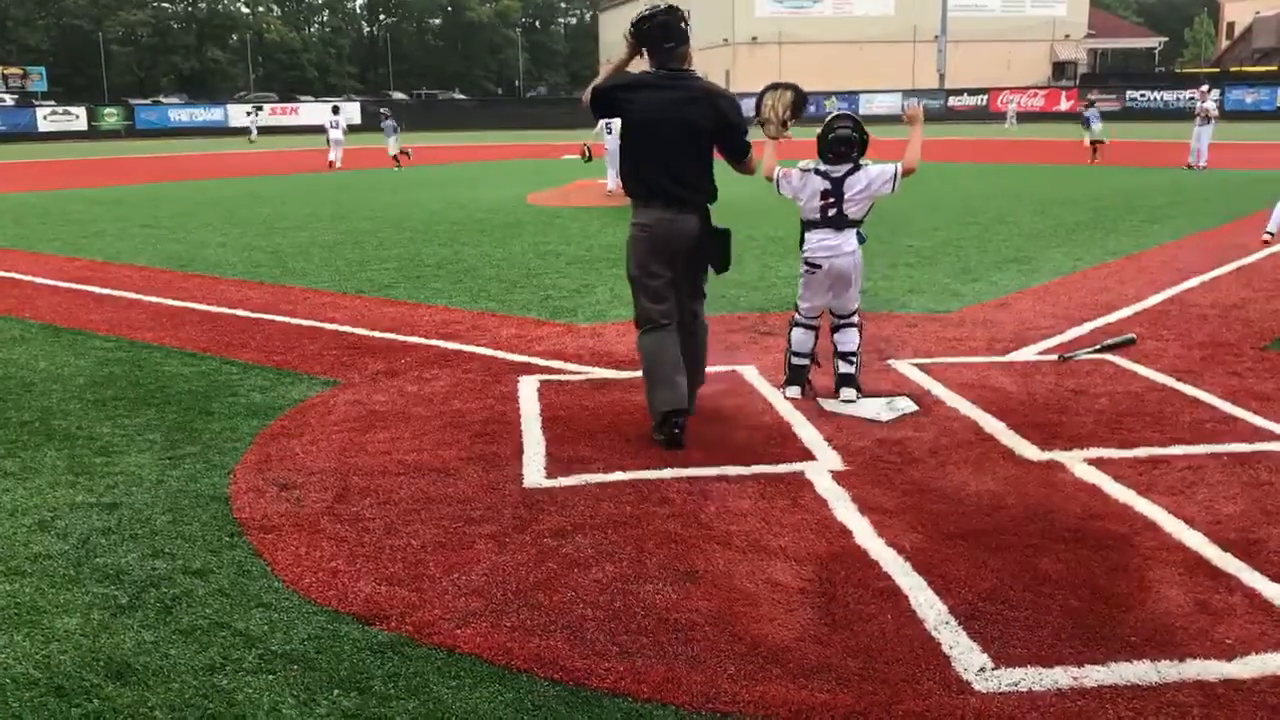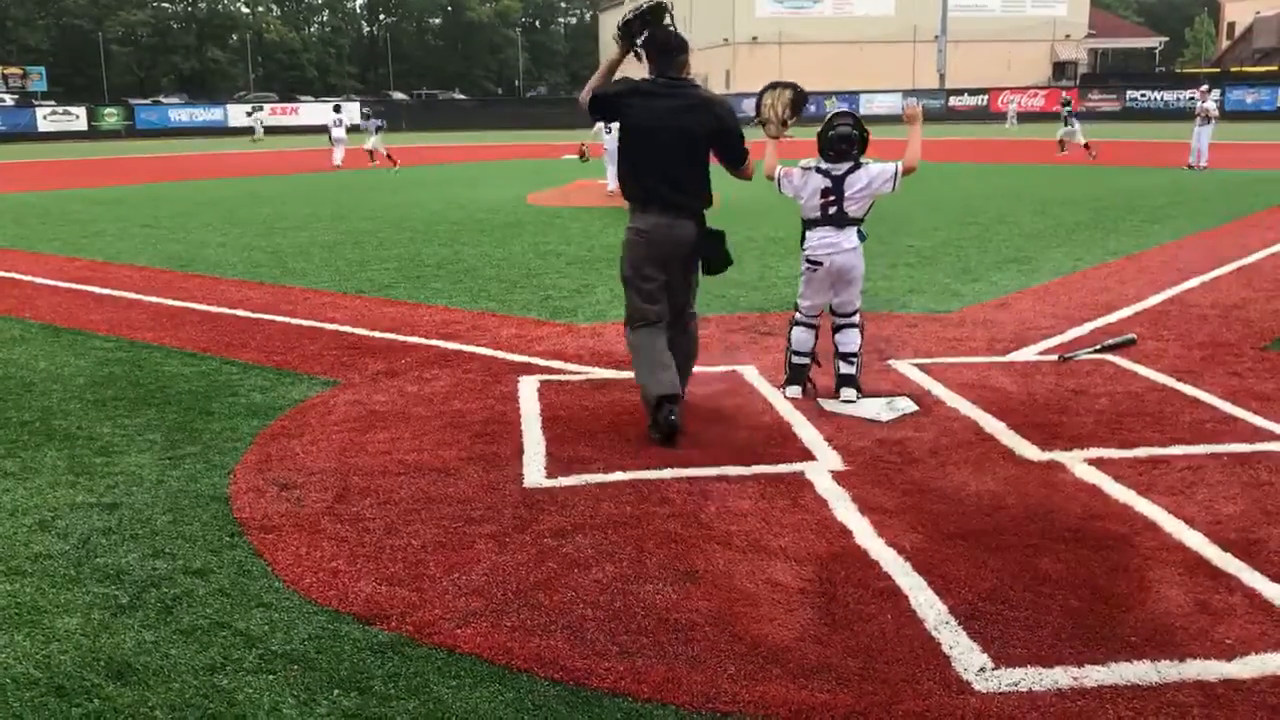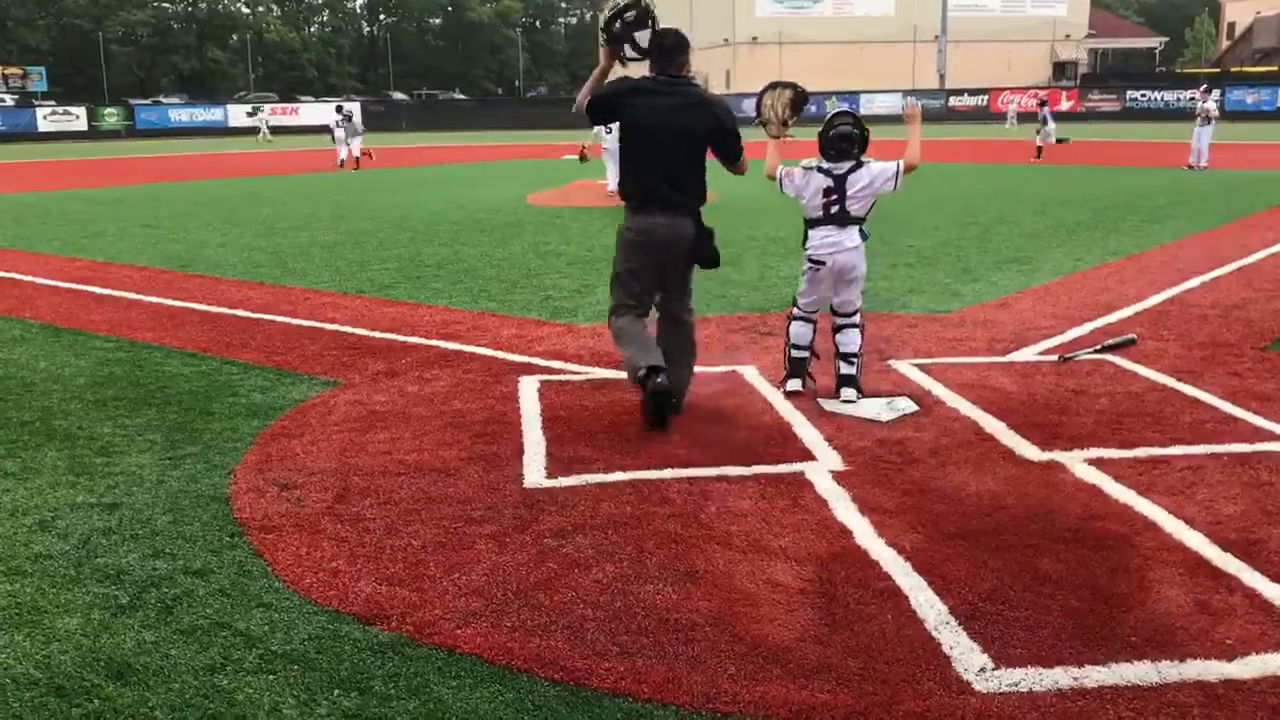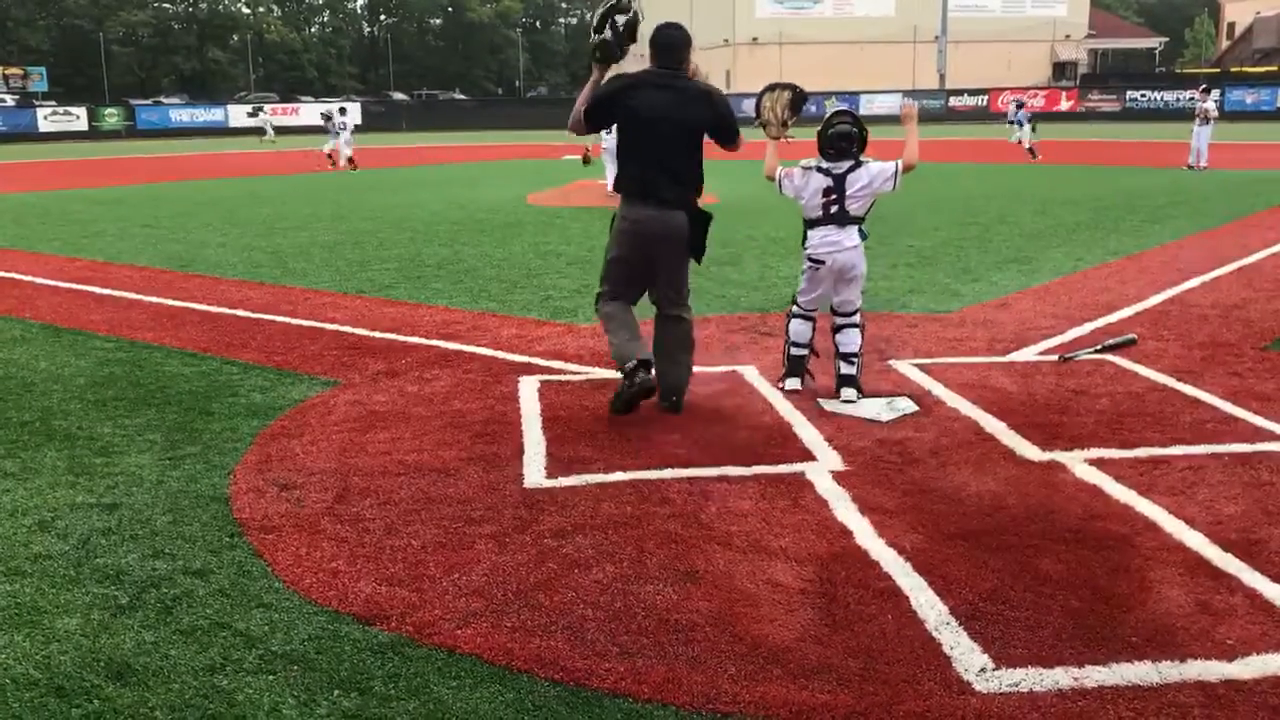
dt=0.1s
person 1, frame 1
left shoulder: (629, 90)
right shoulder: (715, 99)
left elbow: (590, 98)
right elbow: (747, 165)
left wrist: (625, 54)
left hip: (650, 220)
right hip: (695, 221)
left knee: (655, 320)
right knee: (690, 313)
left ankle: (670, 419)
right ankle: (685, 398)
person 1, frame 2
left shoulder: (629, 96)
right shoulder: (713, 107)
left elbow: (586, 99)
right elbow: (744, 171)
left wrist: (618, 55)
left hip: (647, 225)
right hip: (691, 225)
left knee: (646, 320)
right knee: (681, 315)
left ankle: (665, 403)
right ankle: (671, 395)
person 1, frame 3
left shoulder: (625, 92)
right shoulder: (709, 105)
left elbow: (582, 107)
right elbow: (738, 164)
left wrist: (605, 64)
left hip: (641, 222)
right hip: (686, 224)
left knee: (626, 311)
right knee: (677, 312)
left ankle: (652, 374)
right ankle: (674, 394)
person 1, frame 4
left shoulder: (625, 88)
right shoulder: (707, 98)
left elbow: (577, 124)
right elbow: (734, 143)
left wrist: (596, 76)
left hip: (636, 214)
right hip: (681, 217)
left knee: (613, 297)
right knee: (674, 308)
left ankle: (636, 367)
right ankle: (673, 390)
person 2, frame 1
left shoulder: (806, 175)
right shoulder: (867, 175)
left elbow: (769, 173)
right elbow: (910, 165)
left wrist: (771, 138)
right wrist: (915, 126)
left hip: (815, 254)
right hip: (848, 254)
left knee: (806, 317)
right knee: (847, 318)
left ankle: (795, 381)
right ankle: (847, 383)
person 2, frame 2
left shoulder: (806, 174)
right shoulder: (868, 174)
left elbow: (770, 171)
right elbow: (910, 164)
left wrist: (772, 136)
right wrist: (914, 125)
left hip: (816, 253)
right hip: (850, 253)
left knee: (806, 316)
right knee: (848, 317)
left ankle: (795, 381)
right ankle: (847, 383)
person 2, frame 3
left shoulder: (808, 173)
right shoulder: (869, 172)
left elbow: (771, 171)
right elbow: (911, 162)
left wrist: (774, 136)
right wrist: (914, 124)
left hip: (819, 252)
right hip: (851, 251)
left knee: (804, 312)
right knee: (848, 317)
left ankle: (795, 376)
right ankle: (848, 383)
person 2, frame 4
left shoulder: (807, 173)
right shoulder: (868, 172)
left elbow: (771, 172)
right elbow: (910, 162)
left wrist: (773, 137)
right wrist: (911, 124)
left hip: (818, 252)
right hip: (851, 251)
left knee: (803, 310)
right knee: (848, 316)
left ankle: (794, 374)
right ankle: (848, 383)
